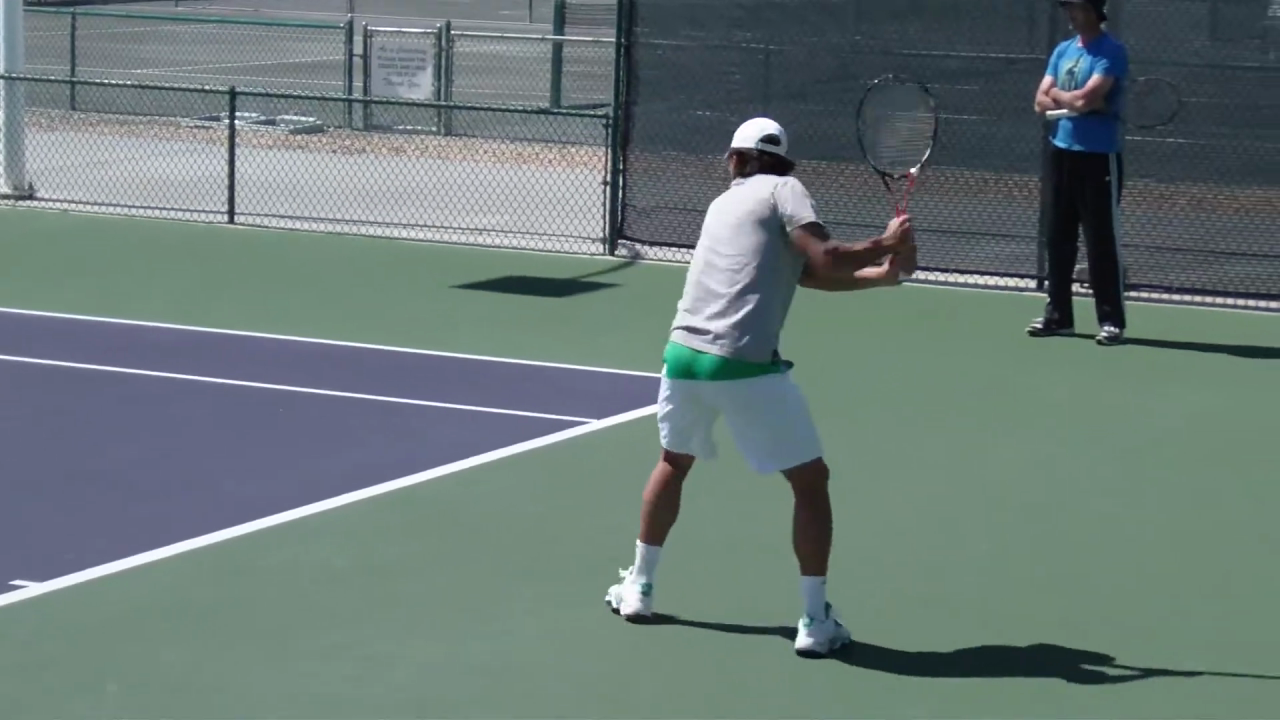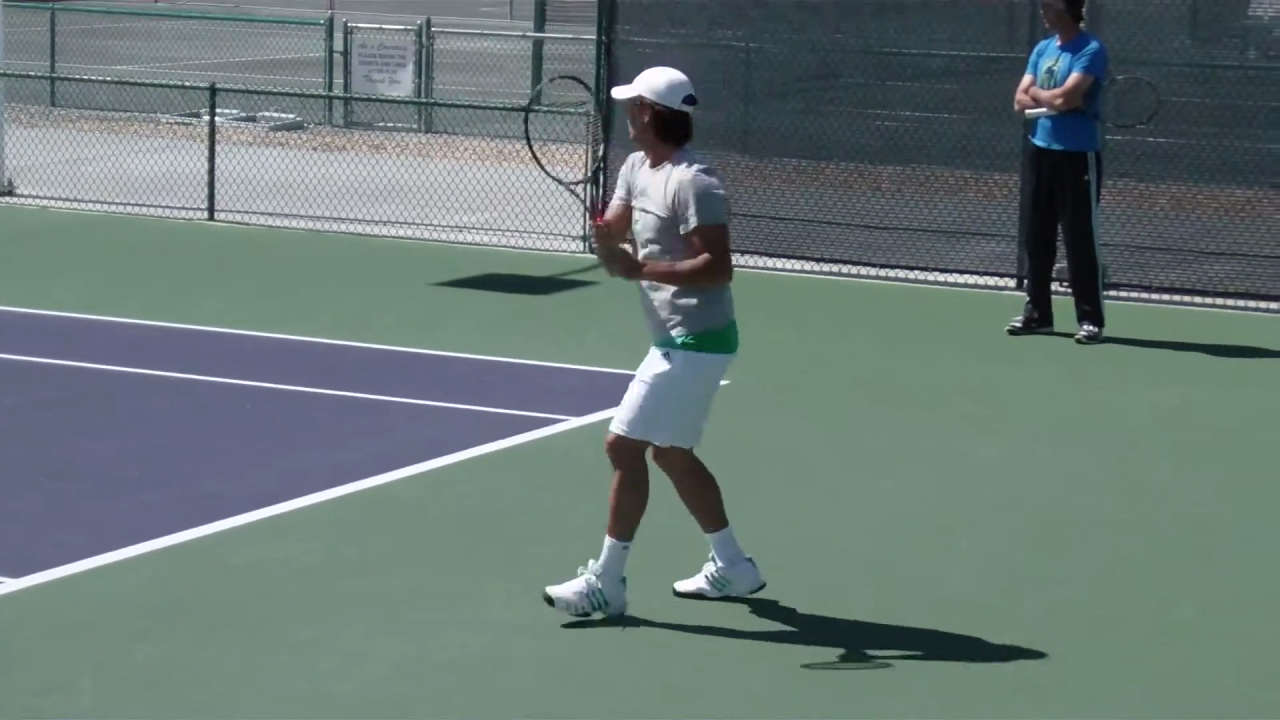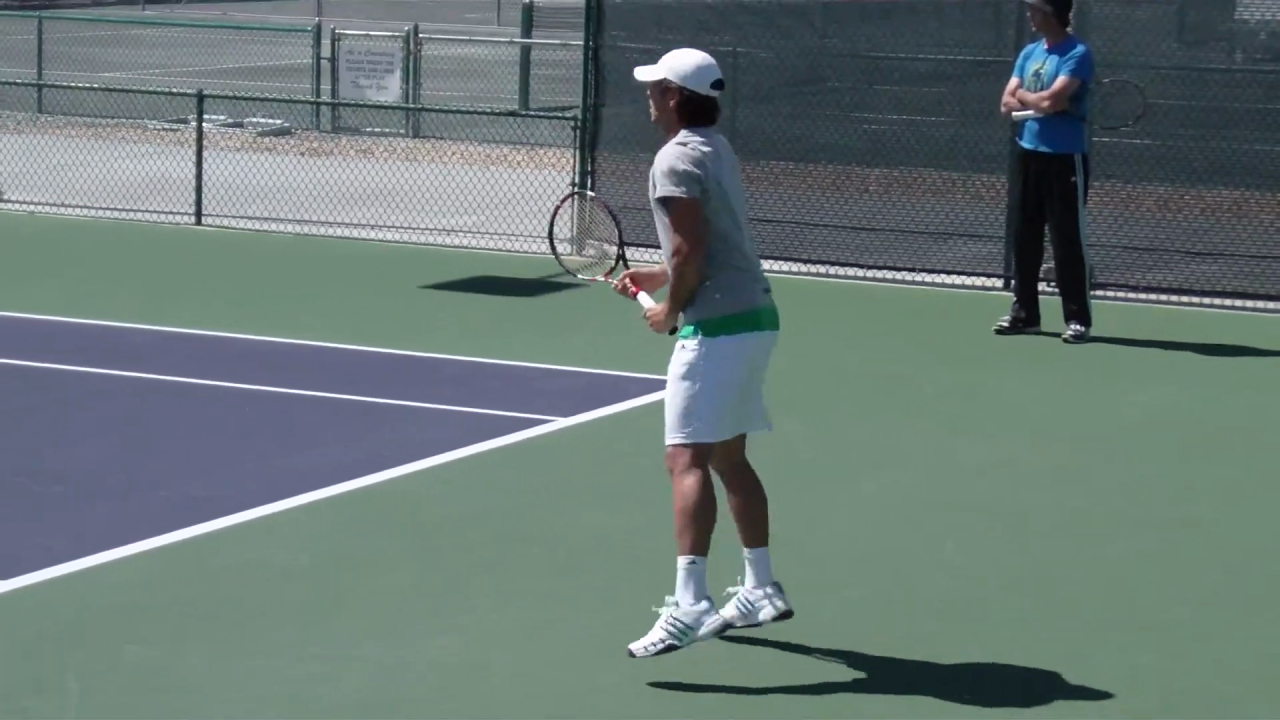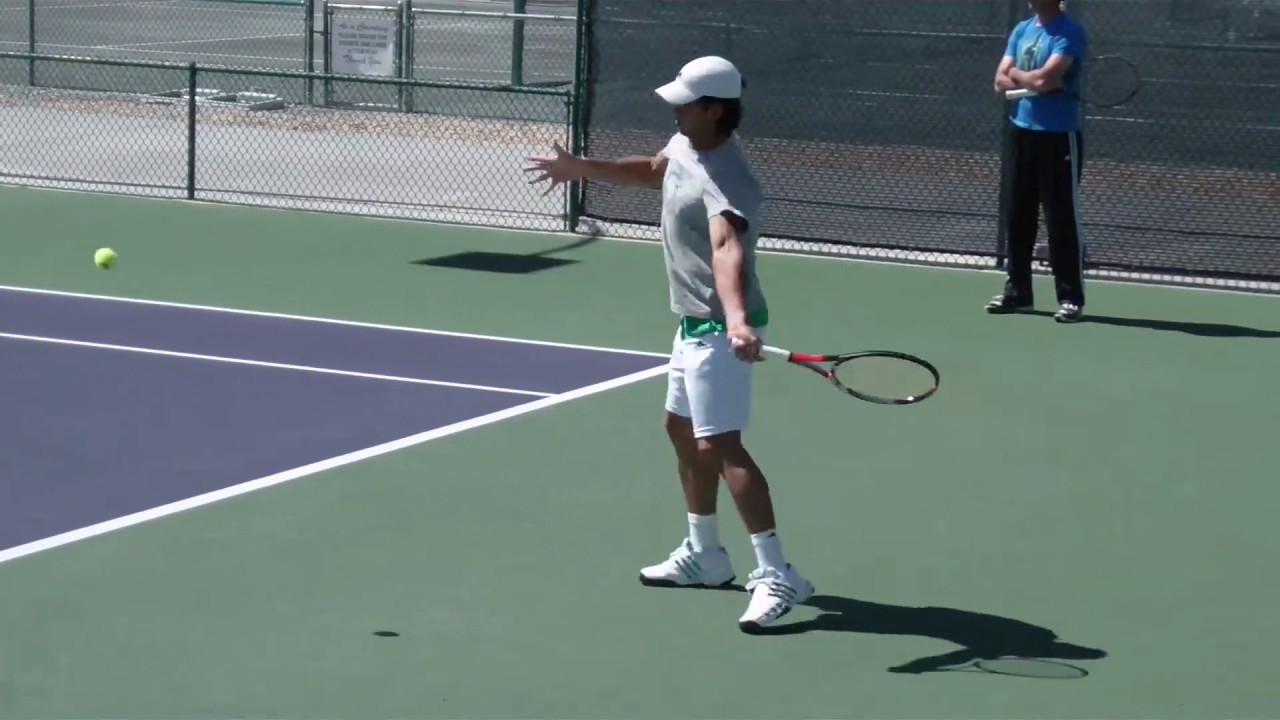
dt=1s
person 1, frame 1
left shoulder: (724, 202)
right shoulder: (784, 192)
left elbow: (803, 274)
right elbow: (823, 260)
left wrist: (881, 271)
right wrist: (885, 244)
left hip: (684, 359)
right hip: (746, 367)
left knee: (671, 462)
right knee: (812, 483)
left ankle: (637, 587)
right ankle: (815, 619)
person 1, frame 2
left shoulder: (696, 182)
right shoulder: (635, 167)
left elbow: (717, 267)
right elbow: (612, 235)
left wrist: (643, 271)
right wrist: (605, 236)
left hip: (696, 342)
right hip: (684, 338)
left knee: (625, 447)
right knee: (674, 455)
left ankle: (603, 579)
right ankle: (731, 566)
person 1, frame 3
left shoulder: (676, 157)
right shoulder: (714, 150)
left elbow: (686, 249)
left wrist: (668, 307)
right wrist: (652, 278)
left hip: (717, 327)
right hip: (753, 318)
left knee: (687, 460)
right knee: (727, 454)
left ankle: (689, 605)
right ankle: (761, 590)
person 1, frame 4
left shoulder: (723, 179)
right shoulder: (686, 144)
left elbow: (730, 248)
right elbow: (650, 168)
left wrist: (738, 319)
right wrist: (578, 168)
left hip: (717, 326)
right hip: (696, 323)
left knee: (720, 445)
right knee: (683, 431)
left ankle: (777, 577)
right ankle: (703, 553)
person 2, frame 1
left shoulder: (1111, 52)
right shoulder: (1062, 50)
left elbow: (1084, 99)
right elbow: (1041, 102)
left wrist: (1057, 94)
right wrist: (1073, 101)
left hip: (1098, 158)
right hip: (1061, 153)
left knee: (1102, 242)
right knee: (1058, 238)
left ankle: (1111, 320)
right ankle: (1058, 314)
person 2, frame 2
left shoulder: (1091, 50)
right shoulder: (1042, 49)
left elbow: (1062, 98)
right elbow: (1020, 100)
left wrist: (1036, 91)
right wrist: (1051, 100)
left hip: (1077, 156)
right hip: (1041, 151)
left knee: (1080, 240)
right knee: (1036, 237)
left ankle: (1091, 319)
right ankle: (1037, 312)
person 2, frame 3
left shoulder: (1077, 54)
right shoulder: (1028, 53)
left elbow: (1050, 100)
right elbow: (1007, 103)
left wrist: (1024, 96)
right wrist: (1040, 104)
left hip: (1064, 159)
right hip: (1028, 154)
left knee: (1068, 241)
right knee: (1023, 237)
left ankle: (1078, 318)
right ankle: (1024, 312)
person 2, frame 4
left shoulder: (1070, 31)
right shoulder: (1021, 30)
left elbow: (1044, 79)
right elbow: (1001, 81)
left wrist: (1017, 74)
right wrist: (1032, 80)
left hip: (1058, 136)
right hip: (1022, 132)
left knee: (1062, 219)
right knee: (1017, 216)
left ankle: (1070, 297)
right ankle: (1017, 290)
